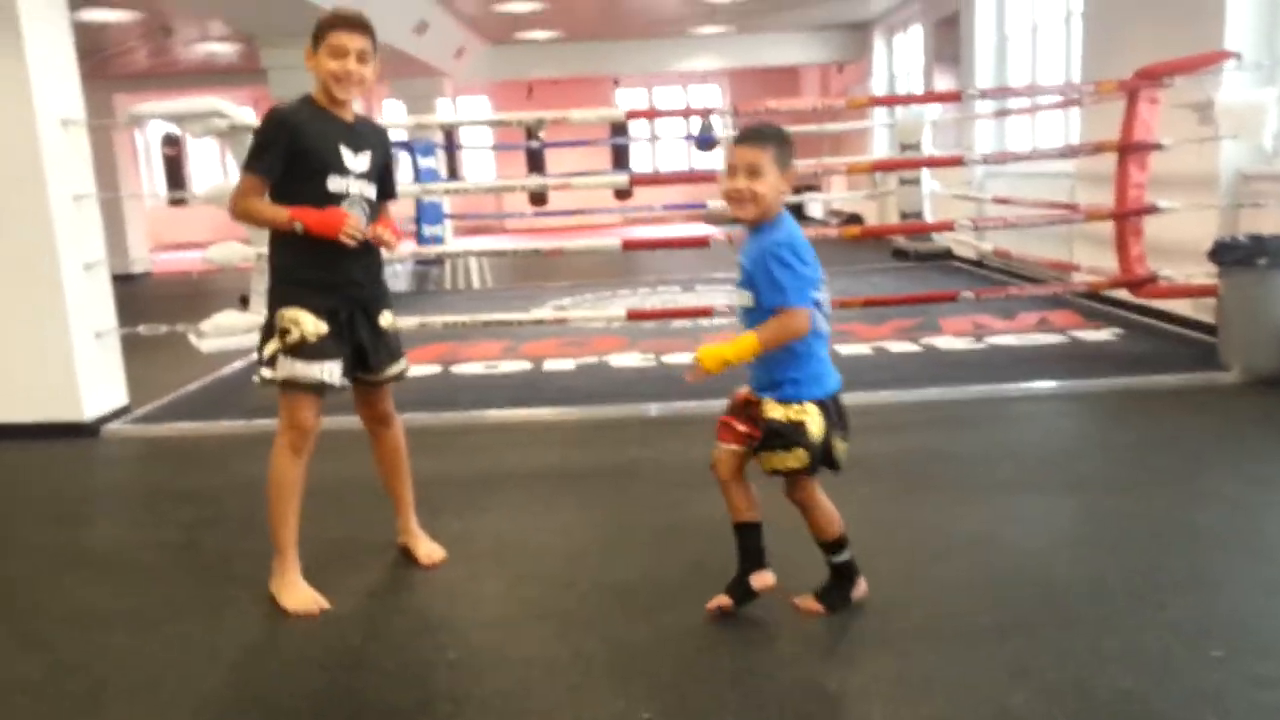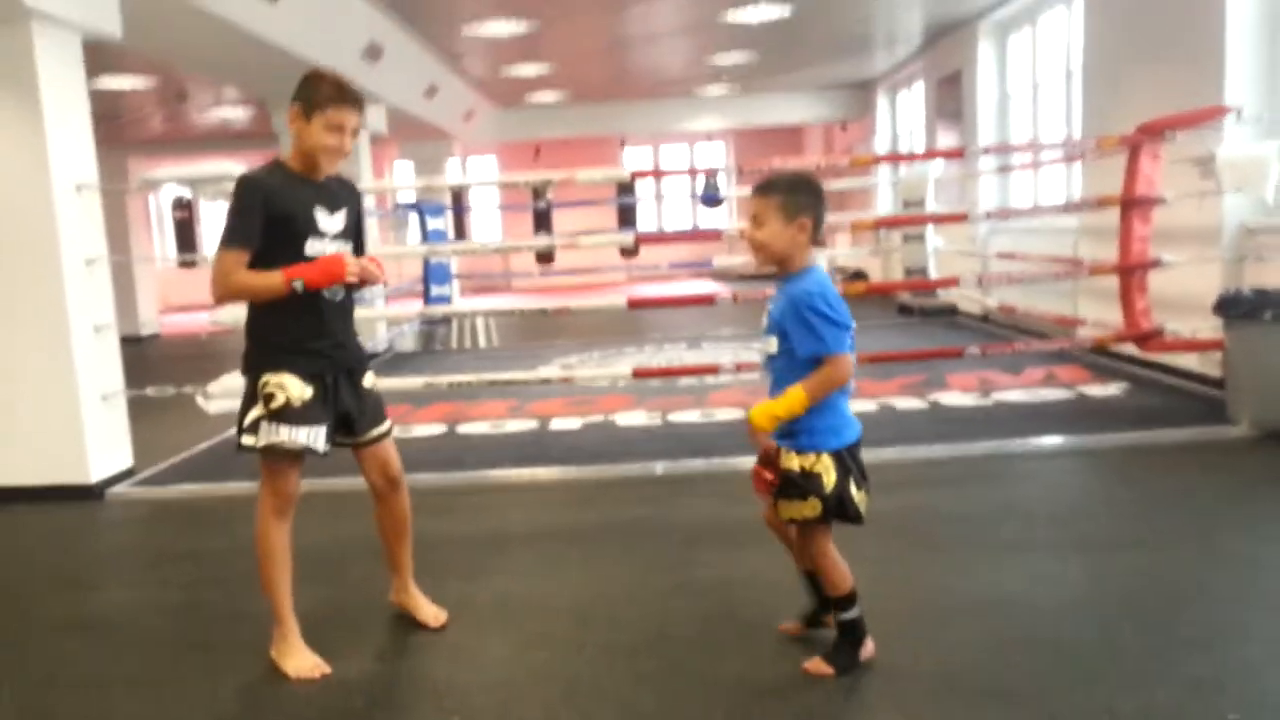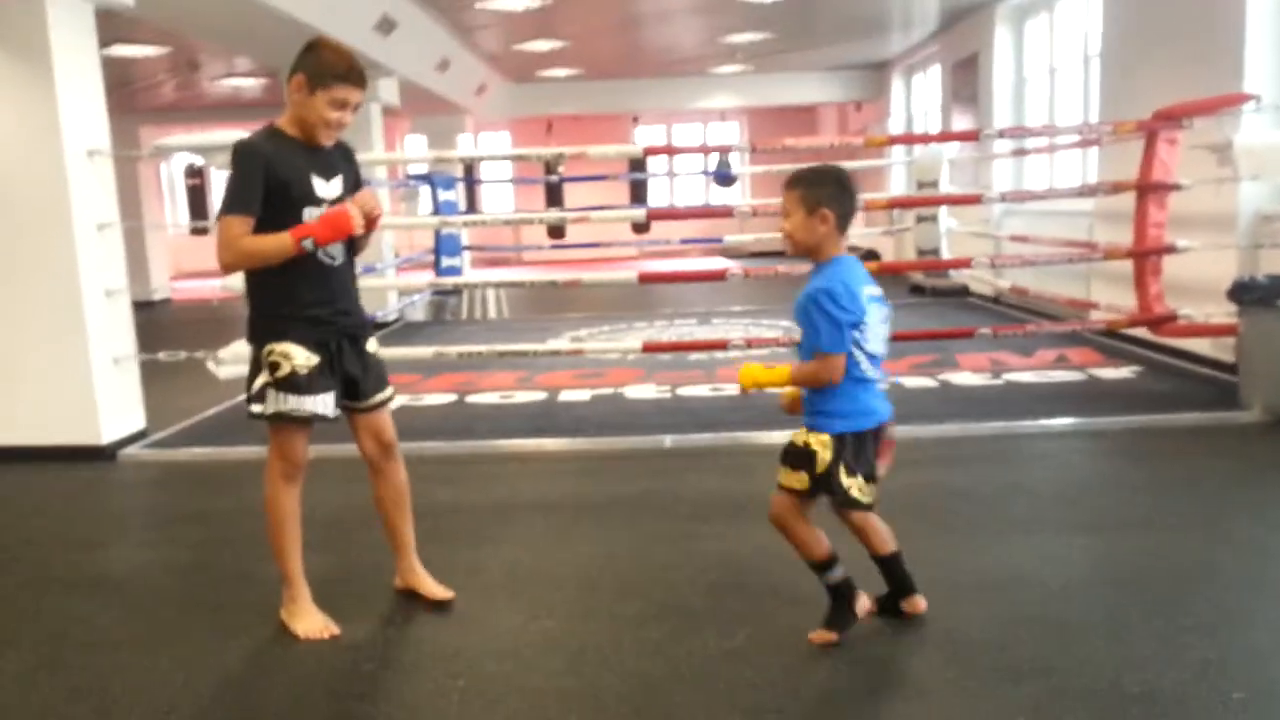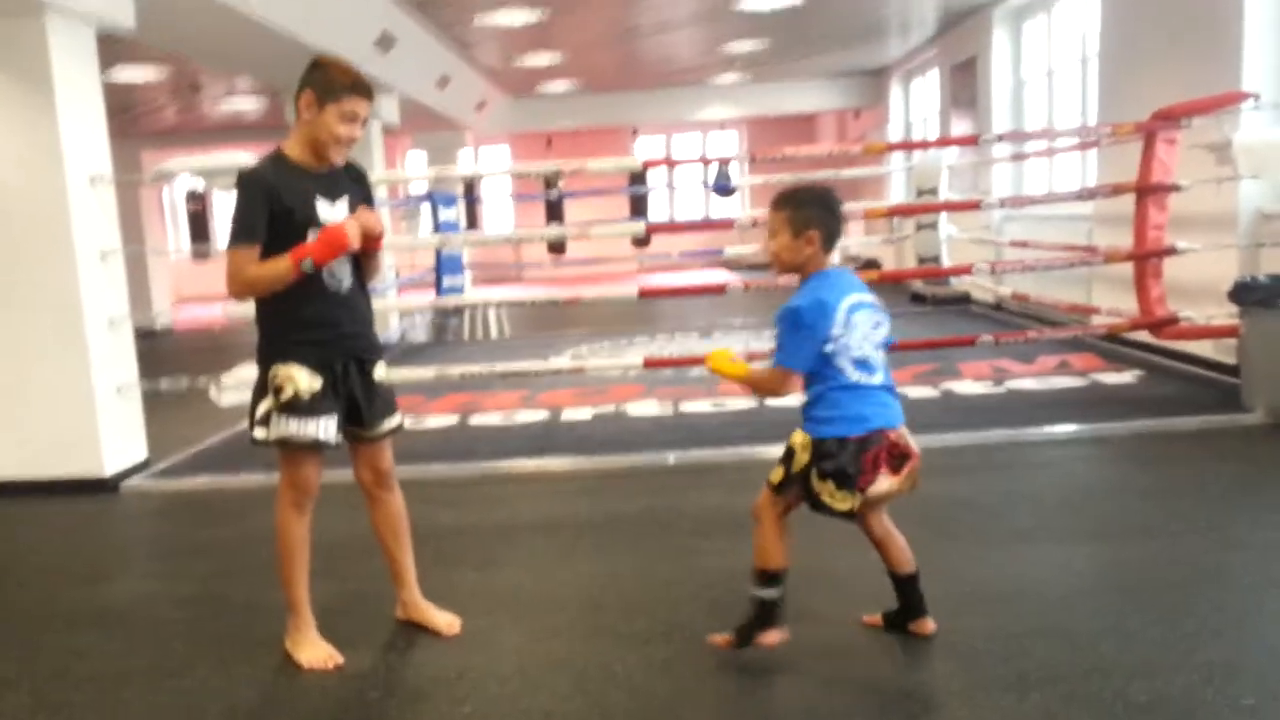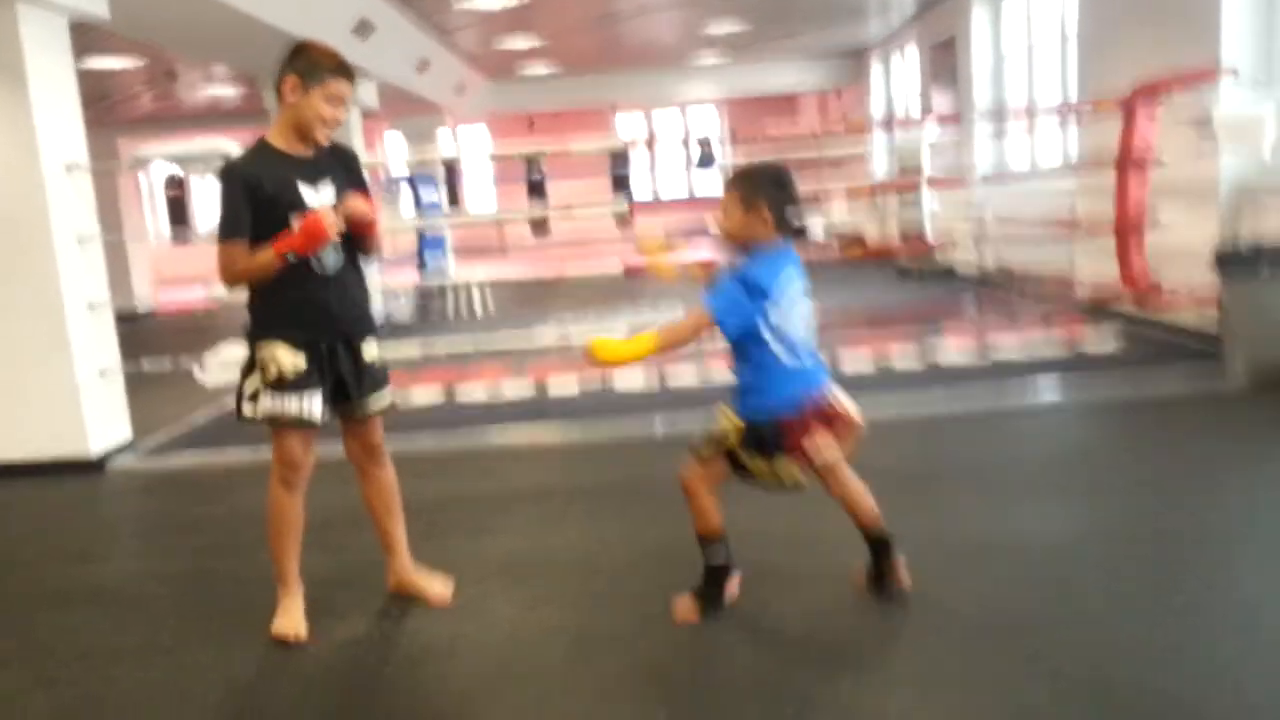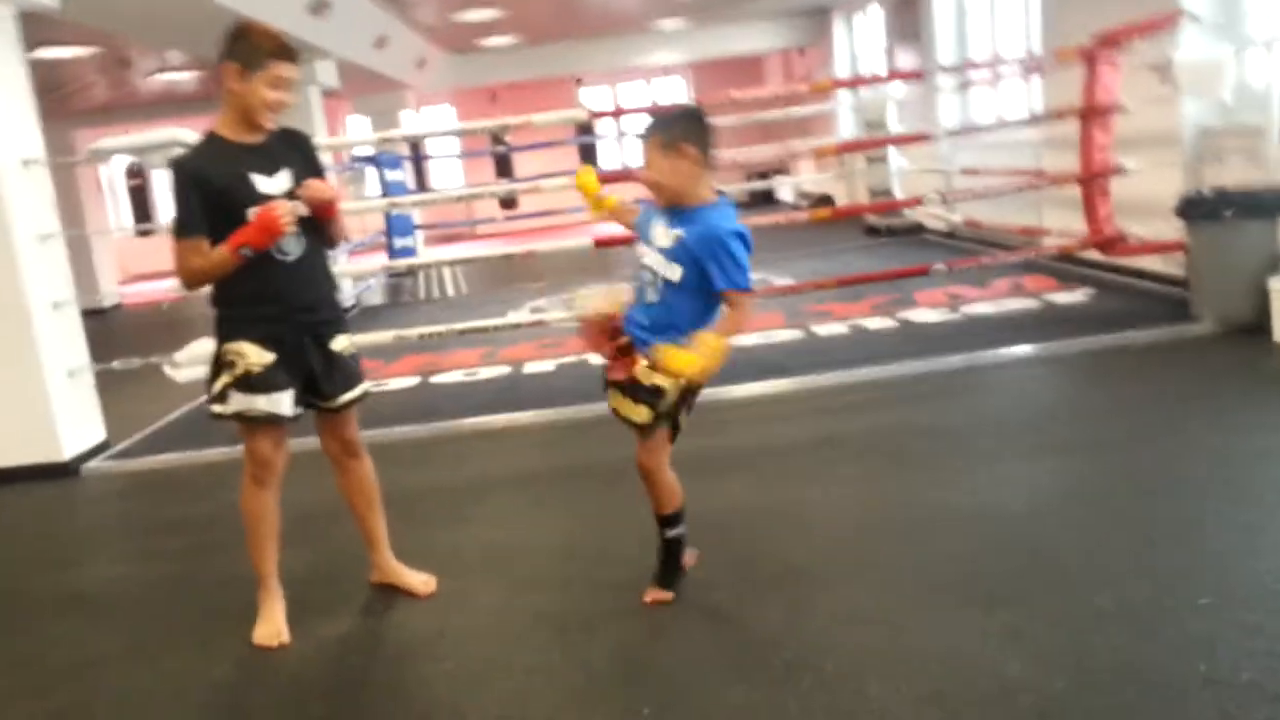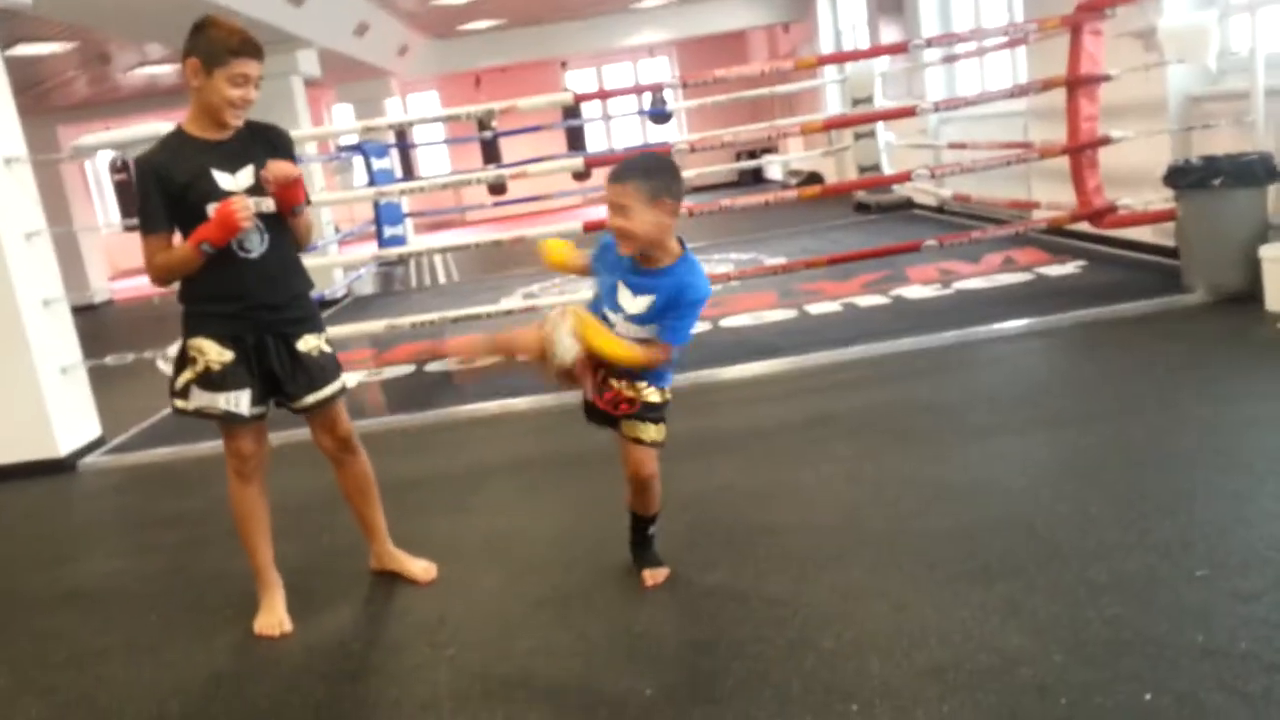
dt=0.2s
person 1, frame 1
left shoulder: (376, 138)
right shoulder: (287, 123)
right elbow: (243, 204)
left wrist: (386, 230)
right wrist: (311, 221)
left hip: (365, 295)
right hip: (305, 300)
left knee: (382, 415)
right knee: (299, 426)
left ankle: (409, 526)
right ankle: (284, 569)
person 1, frame 2
left shoulder: (345, 193)
right shoulder: (260, 188)
right elbow: (224, 283)
left wrist: (365, 274)
right wrist: (306, 274)
left hip: (344, 357)
right hip: (284, 364)
left knee: (388, 475)
right knee: (280, 493)
left ankle: (405, 587)
right ankle: (285, 635)
person 1, frame 3
left shoulder: (342, 157)
right shoulder: (257, 155)
right elbow: (231, 253)
left wrist: (365, 222)
right wrist: (313, 231)
left hip: (347, 323)
right hip: (288, 331)
left knee: (382, 444)
right knee: (289, 458)
left ankle: (408, 567)
right ankle: (295, 596)
person 1, frame 4
left shoulder: (353, 179)
right shoulder: (263, 182)
right elbow: (239, 283)
left wrist: (371, 241)
right wrist: (312, 252)
left hip: (358, 348)
right hip: (297, 357)
left knee: (380, 474)
right knee: (300, 485)
left ankle: (409, 597)
right ankle: (300, 625)
person 1, frame 5
left shoulder: (343, 161)
right shoulder: (247, 173)
left elbow: (370, 249)
right elbow: (232, 272)
left wrist: (364, 223)
right wrist: (293, 244)
left hip: (349, 329)
right hip: (287, 338)
left knee: (370, 446)
right knee: (292, 461)
left ankle: (402, 566)
right ankle: (288, 594)
person 1, frame 6
left shoulder: (298, 147)
right shoulder: (197, 168)
left elbow: (334, 239)
right elbow: (190, 271)
left wrist: (326, 209)
right wrist: (250, 238)
left hip: (320, 321)
right hip: (254, 335)
left knee: (347, 443)
right knee: (264, 460)
left ankle: (383, 560)
right ankle: (269, 597)
person 1, frame 7
left shoulder: (271, 143)
right shoulder: (160, 165)
left elbow: (304, 238)
right elbow: (158, 268)
left wrist: (291, 196)
right wrist: (209, 236)
left hip: (292, 319)
right hip: (221, 333)
left knee: (340, 437)
right knee: (245, 456)
left ankle: (384, 549)
right ankle: (269, 587)
person 2, frame 1
left shoulder: (778, 247)
right shoulder: (760, 239)
left elbow: (796, 322)
left wrist: (725, 355)
right wrist: (734, 358)
left hip: (799, 392)
right hip: (769, 387)
left knee: (801, 487)
right knee: (726, 463)
left ankle: (847, 578)
right ankle: (751, 572)
person 2, frame 2
left shoulder: (807, 296)
right shoulder: (800, 287)
left elbow: (837, 370)
left wrist: (779, 411)
right wrist: (776, 413)
left hip: (815, 444)
right hip: (804, 439)
left knee: (810, 539)
right knee: (786, 525)
left ankle: (854, 640)
right ankle: (821, 609)
person 2, frame 3
left shoulder: (821, 291)
right shoulder: (858, 275)
left elbow: (828, 370)
left wrist: (768, 377)
right wrist: (802, 394)
left hip: (838, 426)
right hip: (868, 416)
left knee: (785, 511)
right knee: (852, 508)
left ankle: (845, 597)
right ankle: (905, 593)
person 2, frame 4
left shoulder: (804, 307)
right shoulder: (858, 287)
left elbow: (778, 382)
left wrist: (729, 368)
left hip: (835, 434)
right hip: (884, 421)
left knee: (769, 509)
right knee: (873, 518)
left ankle: (764, 621)
right ankle: (914, 613)
person 2, frame 5
left shoulder: (746, 278)
right shoulder: (786, 261)
left elbow: (693, 326)
left wrist: (629, 349)
left hip: (768, 409)
right hip: (814, 395)
left knee: (696, 479)
right knee: (837, 476)
left ankle: (717, 581)
right ankle: (887, 569)
person 2, frame 6
left shoulder: (722, 228)
right shoulder: (661, 208)
left elbow: (738, 307)
right elbow: (634, 222)
left wrist: (701, 350)
right wrist: (597, 196)
left hip: (669, 355)
right hip: (637, 330)
left knee: (651, 460)
right knee: (597, 325)
left ankle: (672, 558)
person 2, frame 7
left shoulder: (688, 287)
right shoulder: (614, 251)
left elbow: (658, 356)
left wrist: (605, 344)
right wrist: (572, 260)
left hip: (641, 382)
right hip: (589, 353)
left knee: (643, 469)
right knee: (532, 342)
left ankle: (643, 546)
